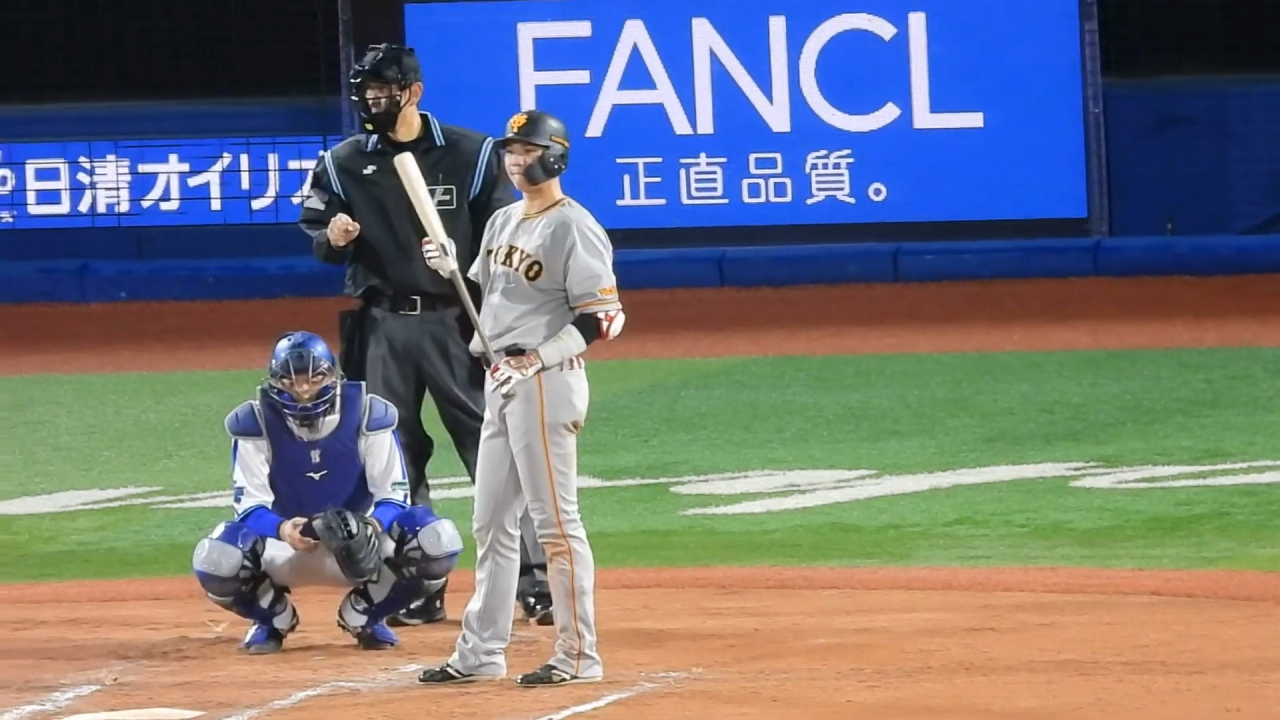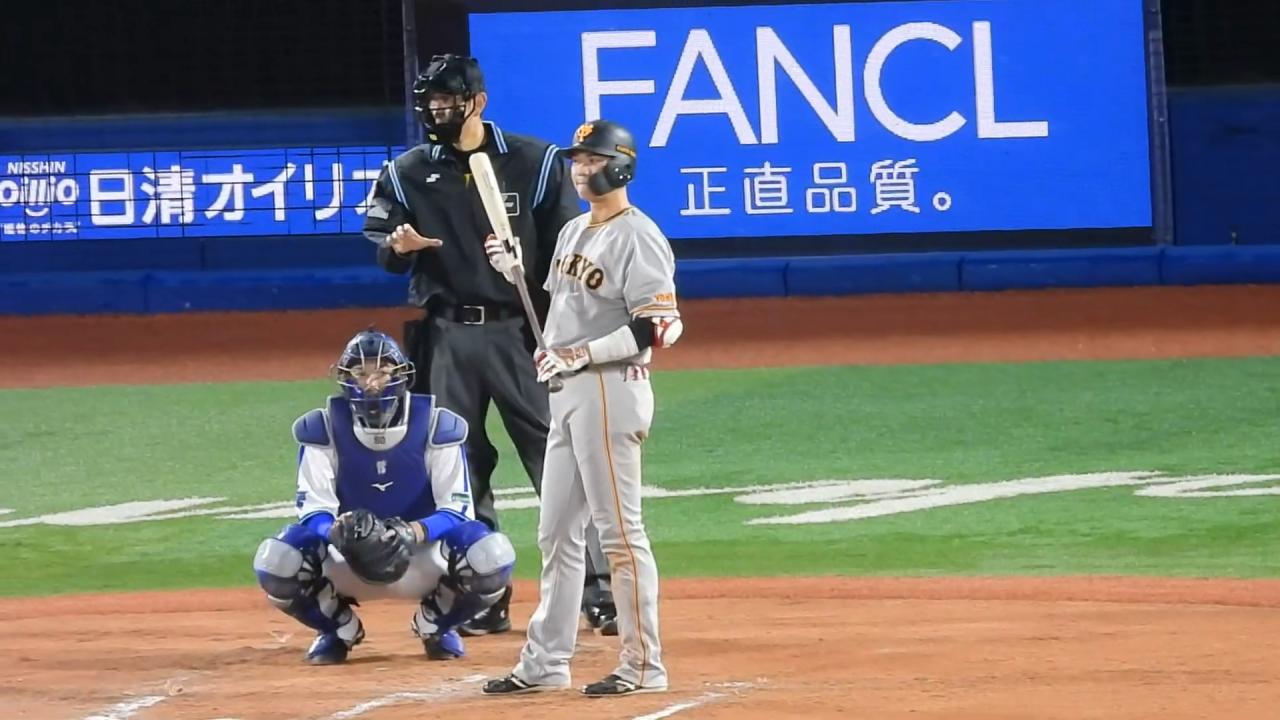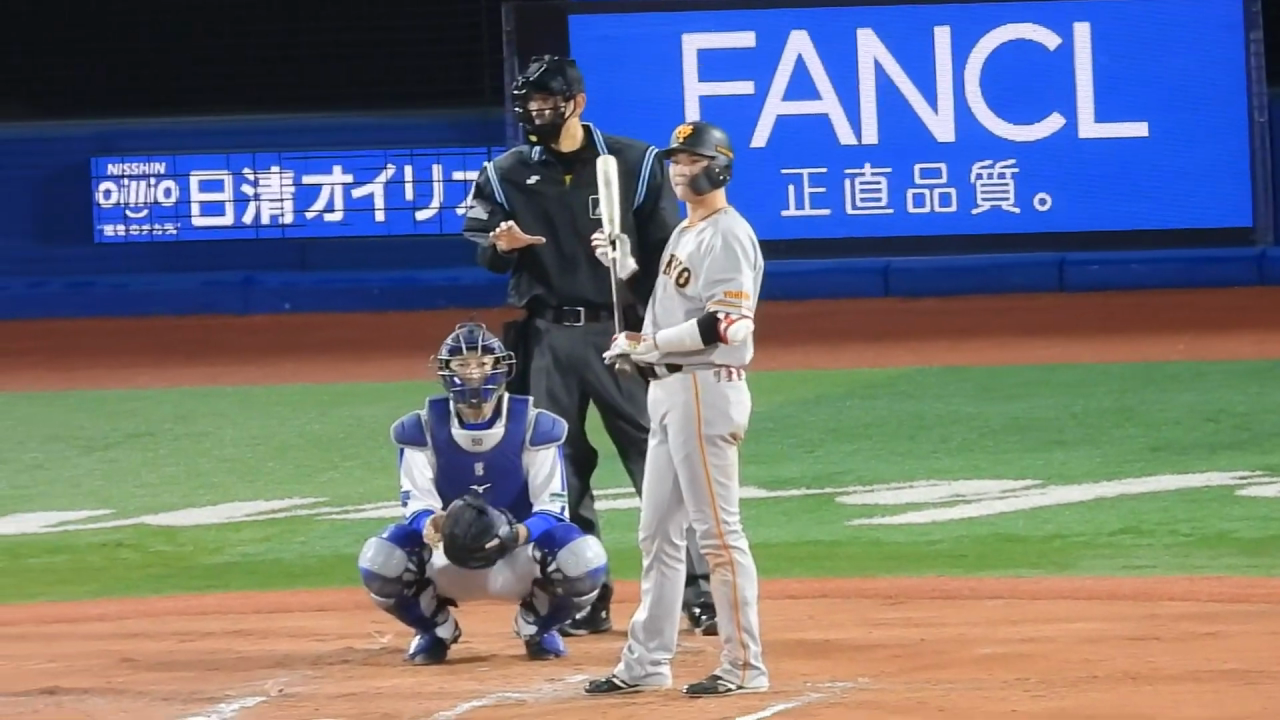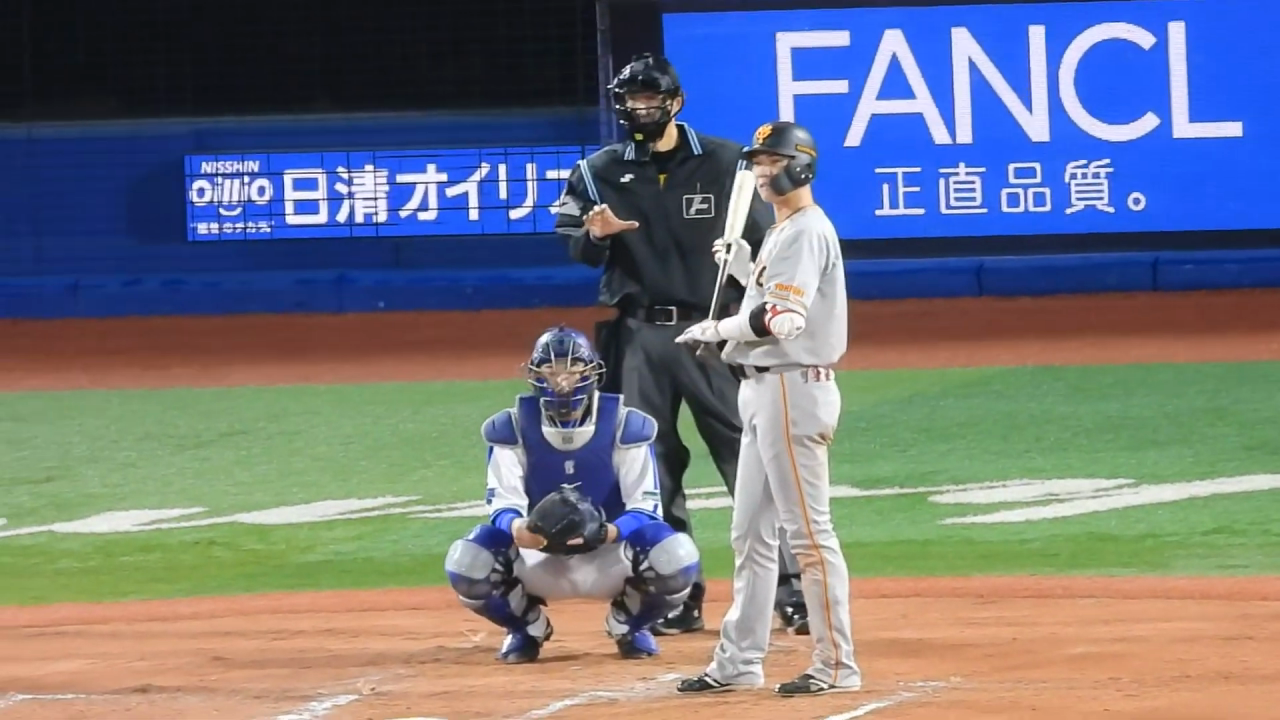
dt=0.5s
person 1, frame 1
left shoulder: (472, 153)
right shoulder: (342, 162)
right elbow: (314, 236)
right wrist: (332, 238)
left hip: (455, 322)
right hip: (381, 326)
right knee: (393, 459)
person 1, frame 2
left shoulder: (535, 161)
right shoulder: (406, 172)
right elbow: (379, 243)
right wrist: (397, 247)
left hip: (520, 331)
right hip: (446, 336)
person 1, frame 3
left shoulder: (635, 162)
right shoulder: (505, 173)
left elbow: (664, 253)
right elbow: (482, 250)
right wrist: (500, 246)
left hip: (620, 332)
right hip: (547, 336)
right knee: (559, 472)
person 1, frame 4
left shoulder: (725, 162)
right shoulder: (599, 171)
left elbow: (758, 251)
right elbow: (575, 247)
right wrist: (594, 235)
right hip: (639, 336)
right knee: (652, 470)
person 2, frame 1
left shoulder: (574, 227)
right shoulder: (502, 221)
left elbow: (604, 318)
right elbow: (482, 295)
left wrist: (533, 360)
right wrist: (449, 268)
left hip: (545, 382)
right hip: (502, 383)
left knee: (554, 520)
right knee: (491, 521)
left ankle: (578, 656)
right ankle: (480, 651)
person 2, frame 2
left shoulder: (637, 236)
right shoulder: (573, 231)
left elbow: (662, 325)
left wrist: (582, 354)
right wrist: (515, 270)
left hip: (610, 390)
right hip: (567, 392)
left knee: (619, 531)
right knee: (557, 531)
left ankle: (643, 666)
right ankle: (546, 661)
person 2, frame 3
left shoulder: (728, 233)
right shoulder: (683, 232)
left elbow: (729, 324)
left wrist: (648, 342)
right wrist: (625, 267)
left hip: (706, 389)
right hip: (669, 390)
left knee: (717, 530)
right knee: (658, 531)
left ankle: (744, 665)
right ankle: (647, 660)
person 2, frame 4
left shoulder: (805, 230)
right shoulder: (784, 230)
left elbow: (781, 319)
left wrist: (715, 329)
right wrist: (744, 270)
left hip: (793, 390)
right hip: (764, 390)
left knee: (808, 531)
right knee: (751, 531)
left ankle: (836, 664)
right ankle: (740, 659)
person 3, frame 1
left shoulder: (366, 413)
right shoulder: (256, 420)
left elbow: (394, 494)
right elbow: (248, 502)
left wrist: (373, 525)
right wrist: (282, 530)
left hip: (355, 546)
right hip: (284, 544)
left knee: (439, 541)
right knee: (215, 562)
left ankle: (362, 614)
right ankle: (273, 617)
person 3, frame 2
left shoulder: (435, 425)
right shoulder: (323, 427)
left elbow: (458, 508)
right elbow: (313, 508)
left wrist: (416, 531)
right wrist: (334, 531)
left hip: (422, 554)
right hip: (348, 558)
left knee: (493, 556)
right knee: (275, 562)
left ankle: (435, 624)
right ankle: (338, 629)
person 3, frame 3
left shoulder: (534, 426)
right shoulder: (423, 428)
left elbow: (553, 509)
right elbow: (417, 504)
left wrist: (518, 534)
right wrist: (431, 526)
left hip: (519, 558)
right hip: (449, 561)
left knee: (584, 560)
right knee: (379, 562)
left ankle: (536, 626)
right ankle: (436, 629)
person 3, frame 4
right shoulder: (513, 427)
left elbow: (646, 506)
right elbow: (503, 501)
left wrist: (608, 532)
right wrist: (517, 527)
left hip: (609, 556)
right hip: (540, 557)
left knee: (678, 558)
right knee: (466, 563)
left ankle: (629, 625)
right ankle: (528, 628)
